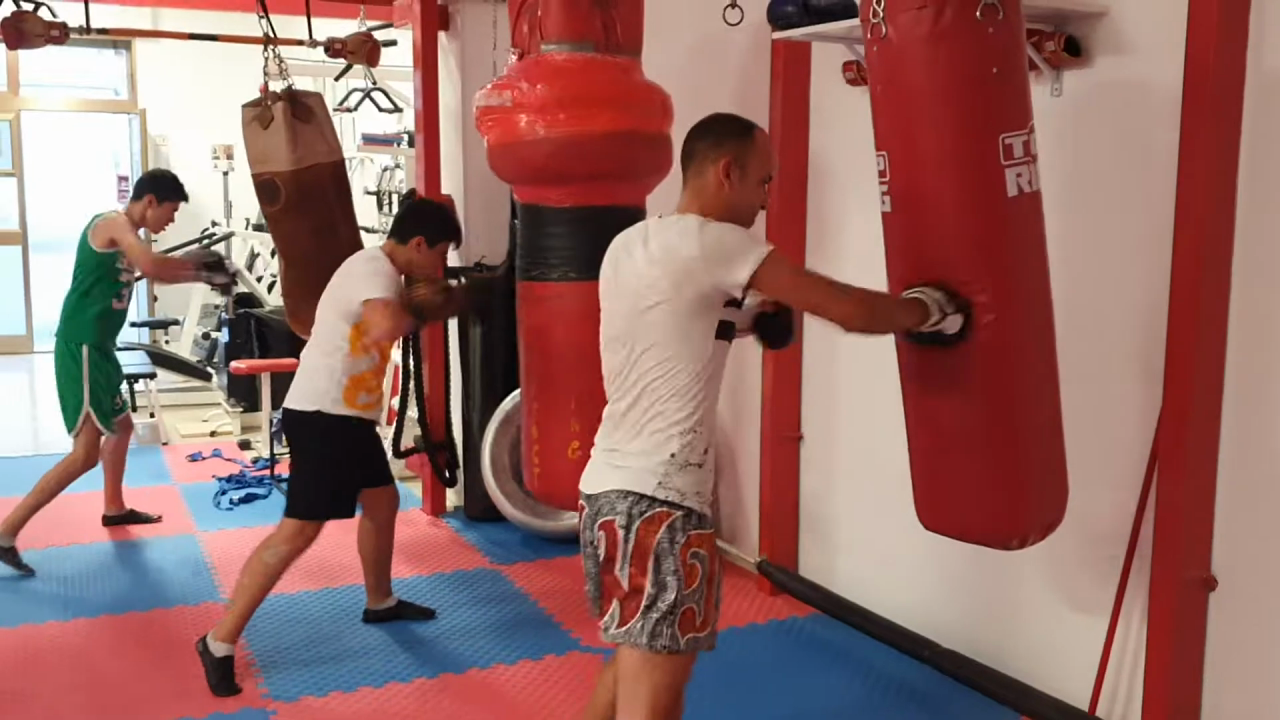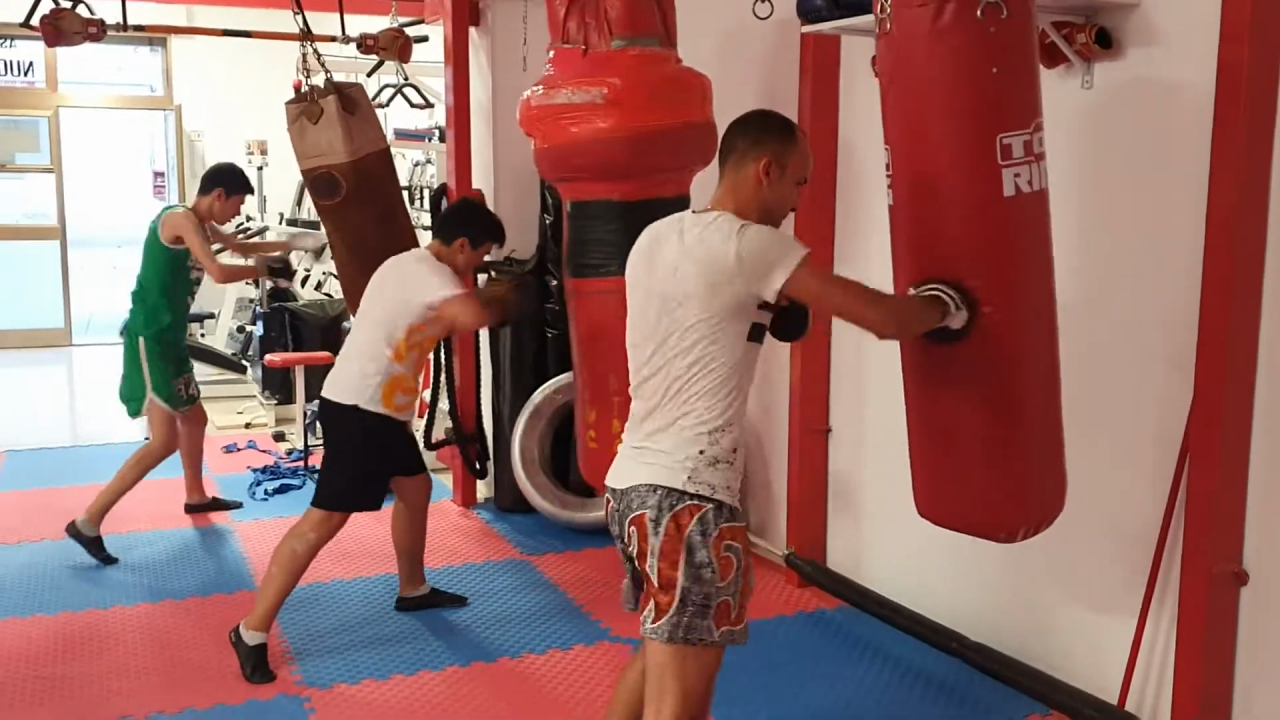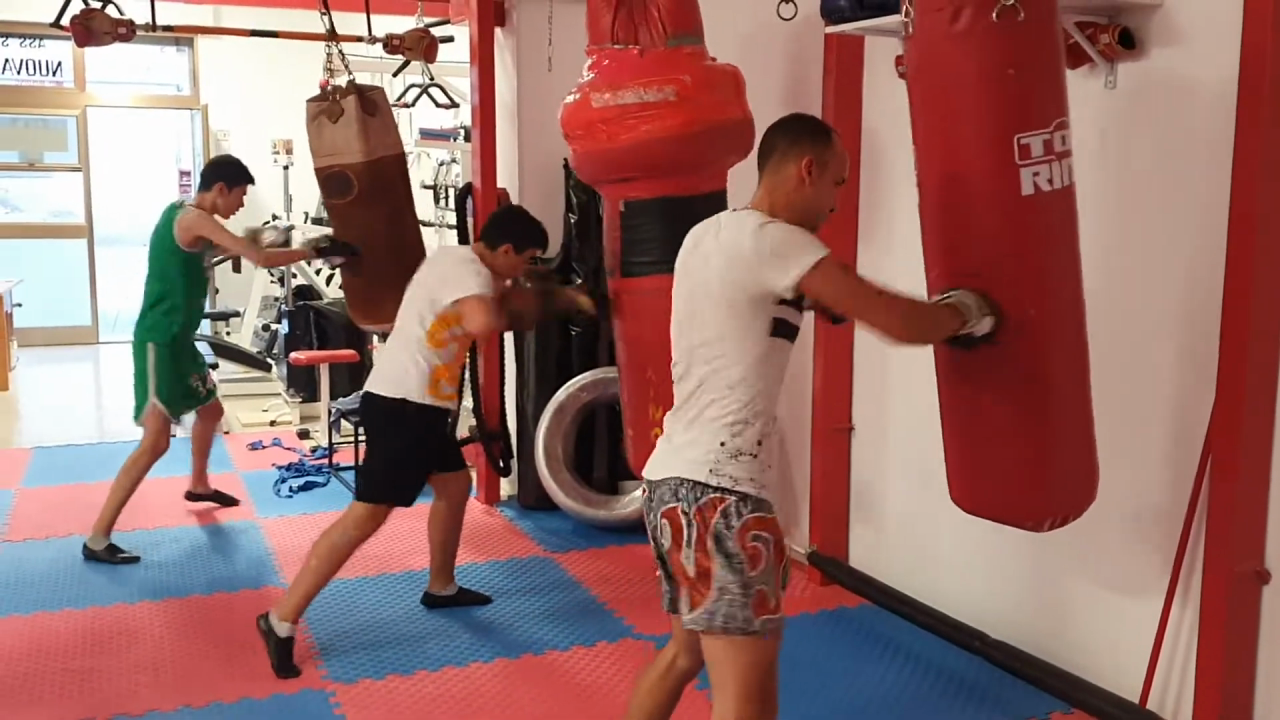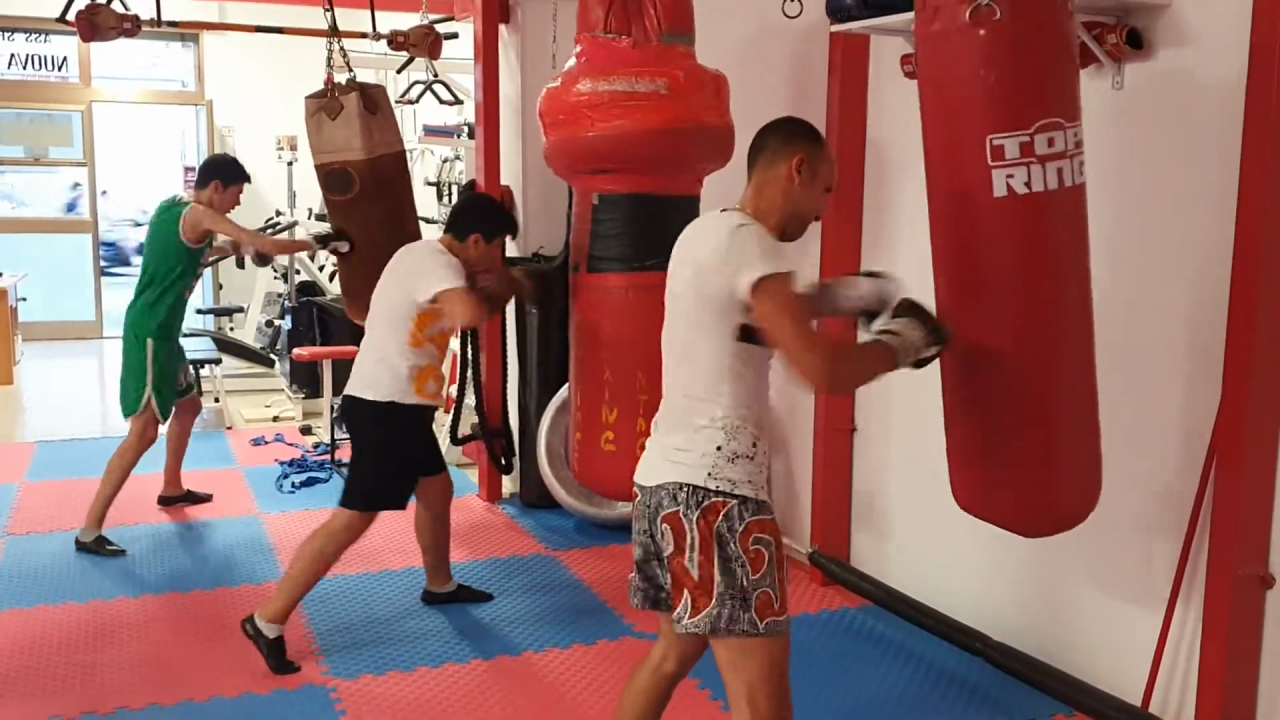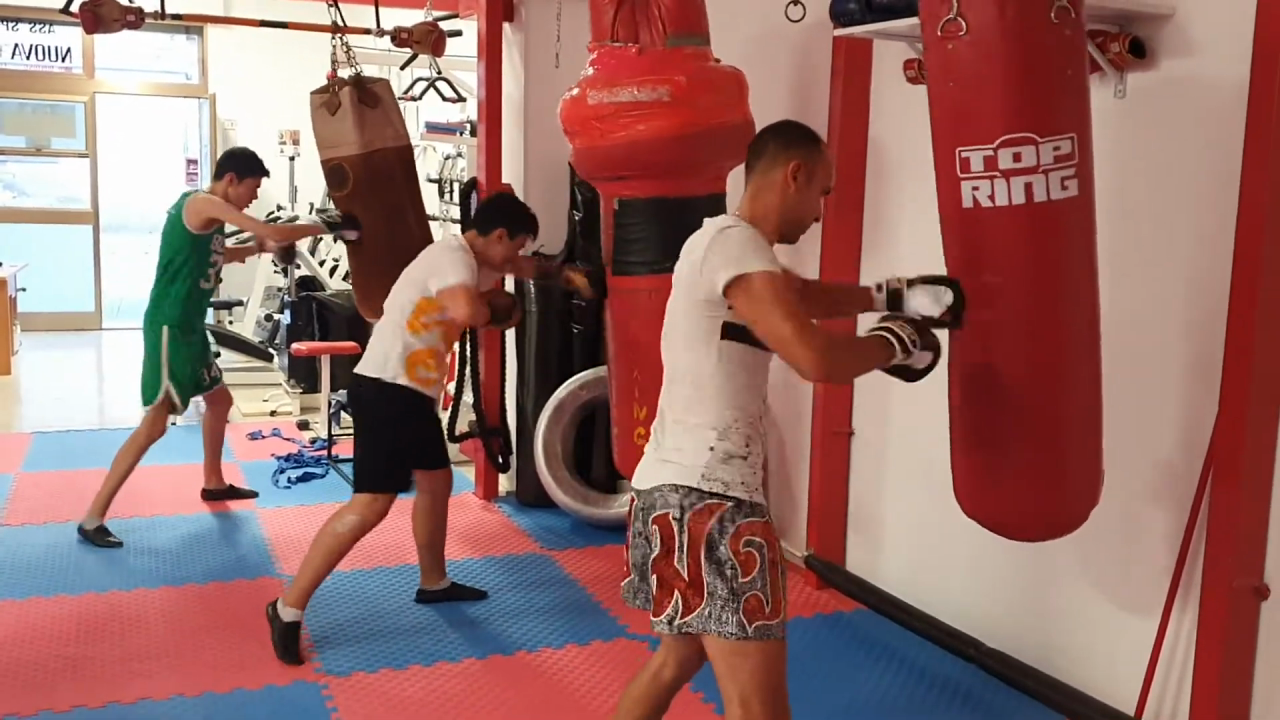
dt=1s
person 1, frame 1
left shoulder: (630, 243)
right shoulder: (711, 242)
right elbow: (846, 308)
left wrist: (752, 306)
right wrist: (933, 306)
left hip: (613, 485)
right hip: (657, 498)
left knee: (635, 663)
person 1, frame 2
left shoulder: (653, 238)
right shoulder: (747, 242)
right elbow: (882, 317)
left wrist: (782, 304)
right wrist: (943, 304)
left hip: (638, 479)
right hip: (687, 492)
left knee: (661, 656)
person 1, frame 3
left shoulder: (707, 236)
right shoulder: (769, 242)
right elbow: (896, 320)
right wrist: (969, 312)
left hip: (678, 474)
right hip: (719, 487)
left knee: (688, 649)
person 1, frame 4
left shoulder: (703, 234)
right shoulder: (749, 243)
right elbow: (824, 369)
left wrist: (841, 294)
right wrist: (903, 338)
left hip: (665, 477)
right hip: (712, 489)
left knee: (677, 648)
person 1, frame 5
left shoulder: (711, 239)
right shoulder: (739, 245)
left elbow: (800, 298)
right elbow: (815, 359)
left wrist: (894, 293)
right wrist: (898, 340)
left hip: (660, 483)
right hip: (704, 493)
left knee: (677, 655)
person 2, frame 1
left shoulder: (370, 265)
right shoulder: (383, 270)
right elbow: (384, 329)
left wrist: (434, 297)
right wrist: (429, 303)
left hip: (348, 416)
right hip: (317, 416)
left knee: (382, 502)
right knee: (298, 532)
left ankle: (380, 601)
right ankle: (219, 643)
person 2, frame 2
left shoulder: (406, 265)
right shoulder: (429, 271)
right elbow: (477, 316)
right wrist: (501, 306)
left hip: (382, 409)
right hip: (360, 409)
left knee: (415, 488)
right knee: (326, 520)
left ankle: (413, 588)
right ankle: (251, 632)
person 2, frame 3
left shoulder: (455, 261)
right shoulder: (464, 268)
right elbow: (484, 323)
left hip: (420, 406)
right hip: (405, 406)
left knee: (455, 486)
right knee: (368, 515)
left ankle: (441, 587)
right ankle: (280, 622)
person 2, frame 4
left shoulder: (418, 253)
right shoulder: (438, 262)
right elbow: (466, 314)
left wrist: (499, 281)
right wrist: (495, 291)
left hip: (400, 405)
right hip: (382, 406)
left knee: (436, 491)
right knee: (353, 519)
left ankle: (440, 584)
right ankle: (267, 622)
person 2, frame 5
left shoulder: (466, 254)
right shoulder: (455, 256)
left elbow: (525, 268)
right elbow: (465, 310)
left wrist: (562, 273)
right wrist: (501, 315)
left hip: (412, 390)
right hip: (387, 390)
left knee: (436, 484)
right knee: (370, 503)
left ankle: (433, 583)
right ankle: (288, 609)
person 3, frame 1
left shoulder: (125, 230)
right shoulder: (119, 222)
left elbow: (153, 270)
right elbow: (158, 267)
left wrist: (206, 267)
right wrist: (202, 263)
left hip: (96, 344)
right hip: (82, 347)
left knee: (120, 428)
right knee: (85, 453)
left ankle: (115, 507)
person 3, frame 2
left shoulder: (193, 222)
right shoulder: (182, 219)
left elbow: (240, 246)
right elbow: (220, 273)
left wrist: (284, 244)
right wrist: (267, 268)
left hip: (169, 337)
right hip: (149, 338)
left knee: (193, 418)
right knee: (163, 439)
left ankle: (196, 496)
right ankle: (87, 523)
person 3, frame 3
left shoulder: (199, 217)
right shoulder: (193, 218)
left elbow: (242, 244)
right elbow: (261, 262)
left wrist: (256, 239)
right wrist: (322, 251)
left hip: (180, 337)
right hip: (158, 340)
left knee: (210, 409)
right knee: (156, 441)
left ankle: (200, 486)
right ankle: (98, 539)
person 3, frame 4
left shoulder: (176, 206)
right shoulder: (200, 214)
right elbow: (256, 243)
left wrist: (223, 247)
right wrist: (319, 242)
left hip: (162, 330)
right hip: (150, 332)
left knee: (189, 405)
right knee: (142, 431)
left ankle: (172, 488)
right ankle: (90, 531)
person 3, frame 5
left shoulder: (210, 206)
right shoulder: (204, 203)
left elbow: (211, 258)
right elbow: (269, 233)
left wrist: (246, 250)
right wrist: (324, 225)
left hip: (189, 324)
right hip: (170, 325)
left knee: (219, 399)
right knee: (154, 424)
left ankle: (214, 482)
right ankle: (93, 518)
